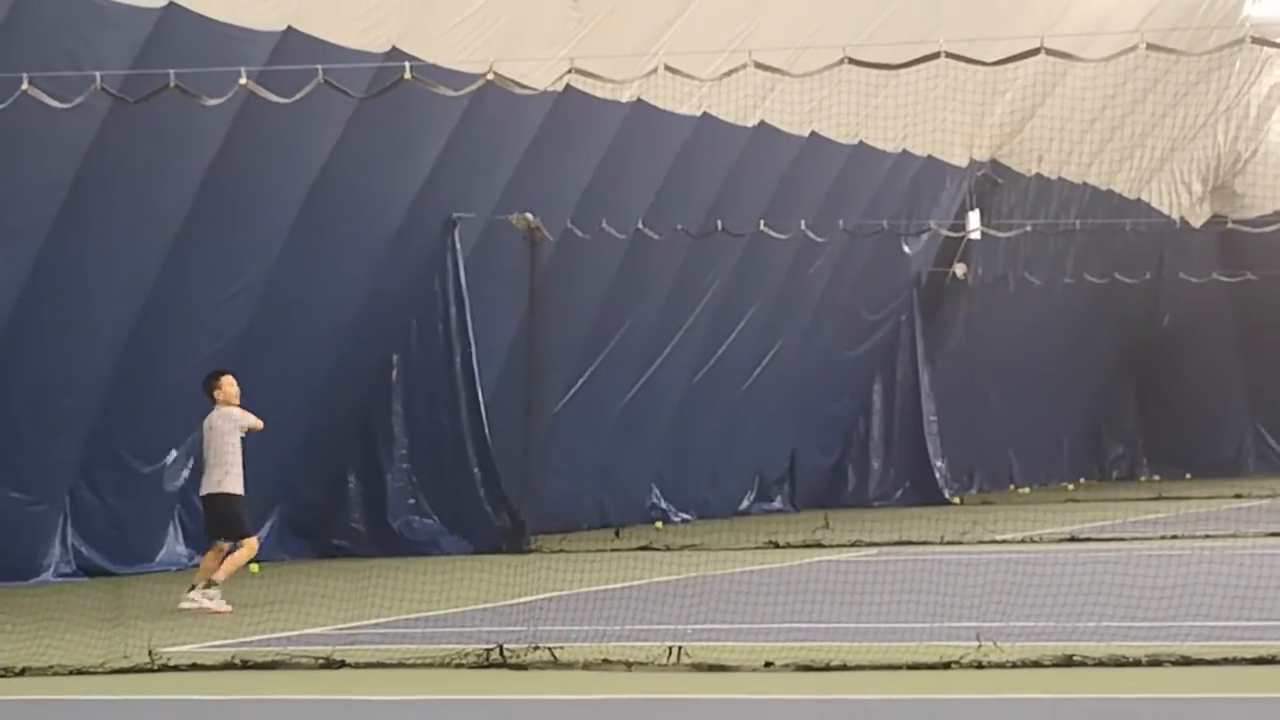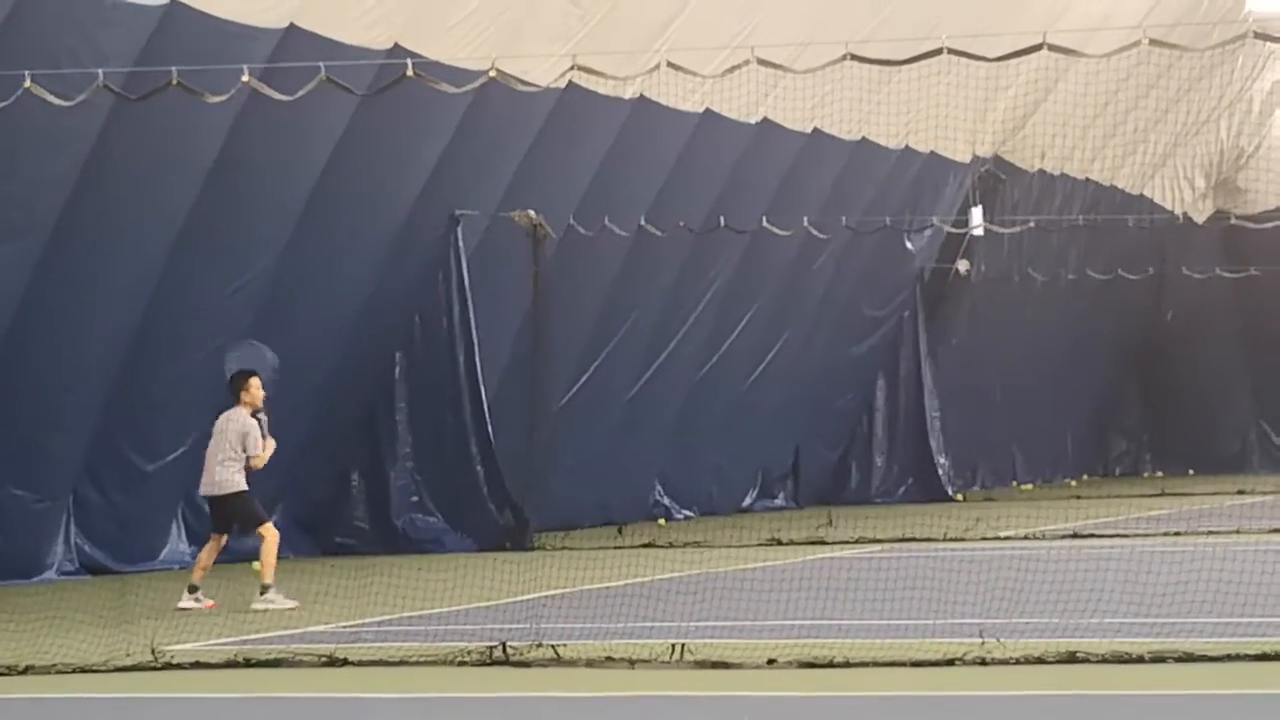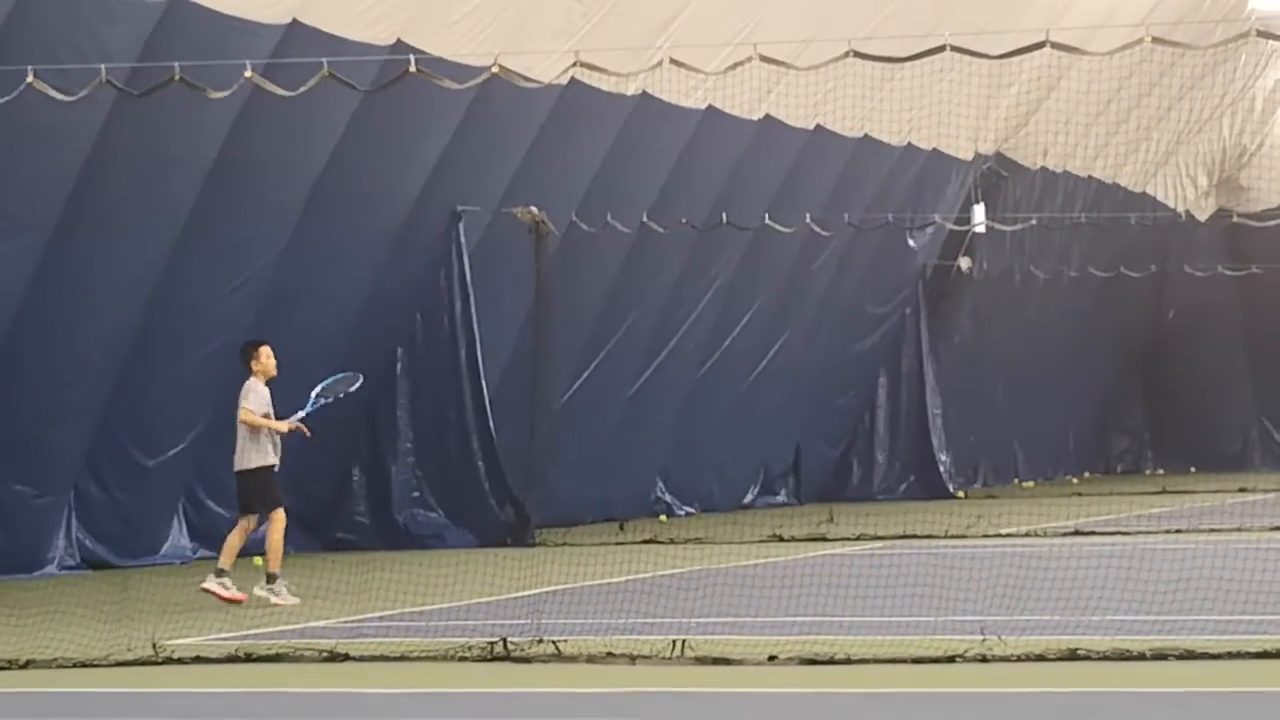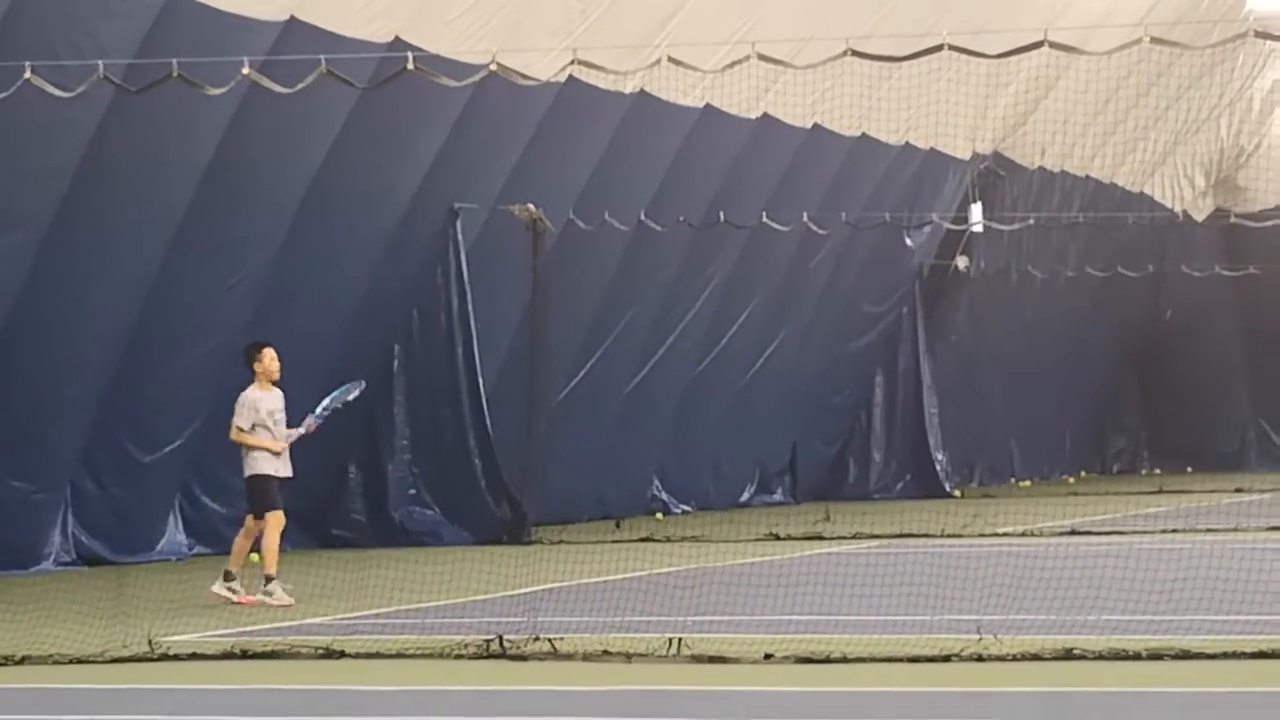
dt=0.3s
person 1, frame 1
left shoulder: (209, 421)
right shoulder: (232, 414)
right elbow: (259, 424)
left hip: (209, 491)
right hip: (226, 491)
left knee: (220, 546)
right knee: (249, 546)
left ankle: (195, 593)
right ankle: (209, 589)
person 1, frame 2
left shoulder: (223, 419)
right shoulder: (250, 424)
right elbow: (256, 463)
right wrist: (268, 448)
left hip: (212, 488)
right hip: (232, 488)
left knee: (216, 541)
right knee: (270, 535)
left ankle: (192, 594)
right ankle: (267, 594)
person 1, frame 3
left shoulder: (261, 389)
right shoulder: (253, 387)
right elbow: (245, 416)
left wrist: (288, 426)
right wrist: (275, 424)
left hip: (254, 465)
right hip: (256, 464)
left knee: (246, 524)
right knee: (278, 519)
left ankle: (219, 577)
right ankle: (271, 583)
person 1, frame 4
left shoulder: (278, 394)
right shoulder: (249, 398)
right elbow: (236, 435)
left wrist: (301, 429)
right wrist: (268, 445)
left hip: (277, 470)
right hip: (260, 471)
left knee: (252, 527)
right knee: (275, 521)
left ankle: (228, 581)
right ankle: (270, 586)
